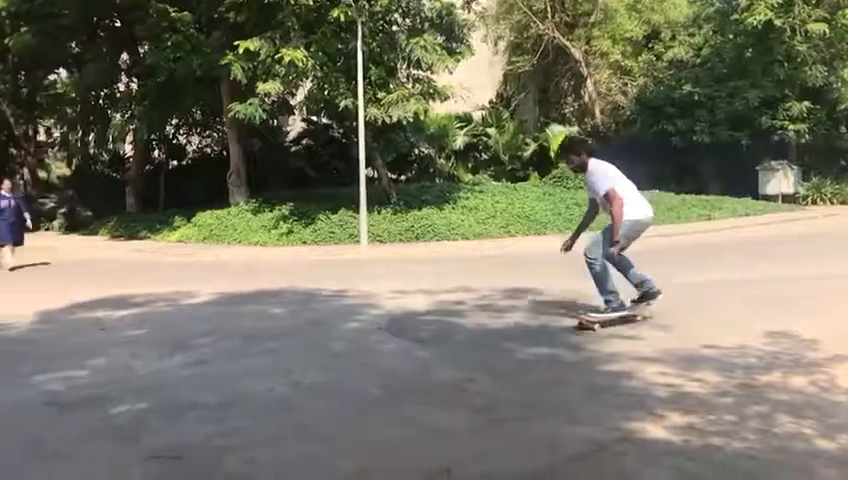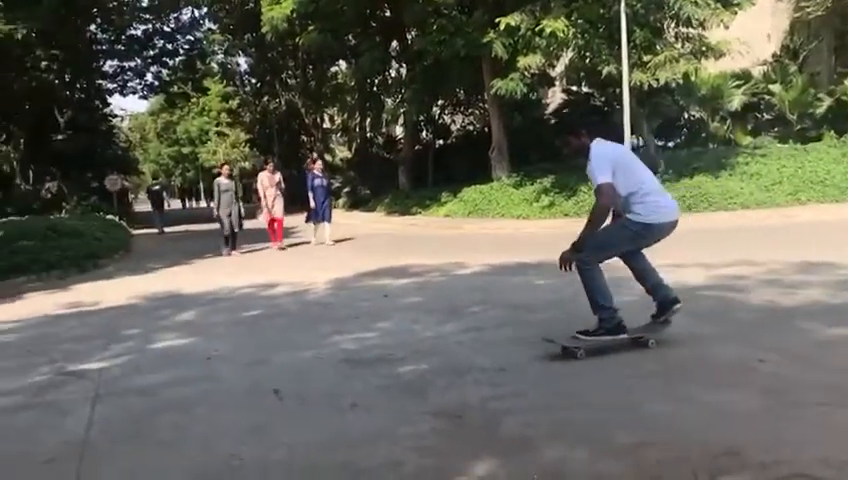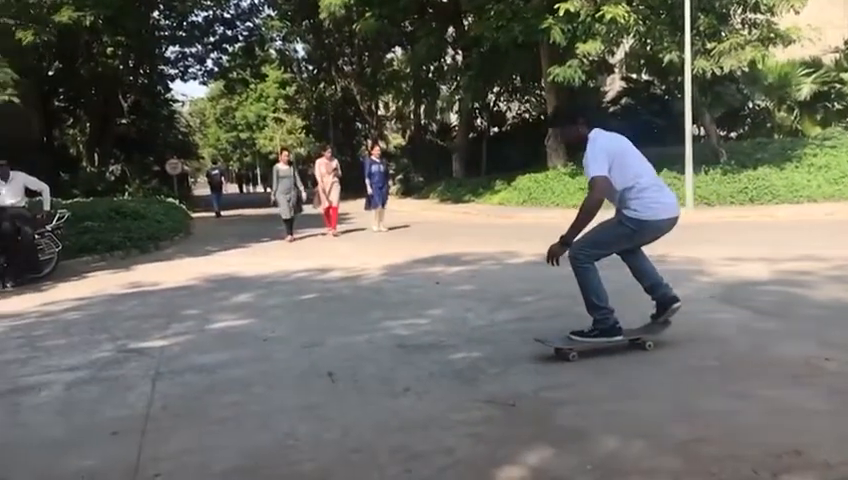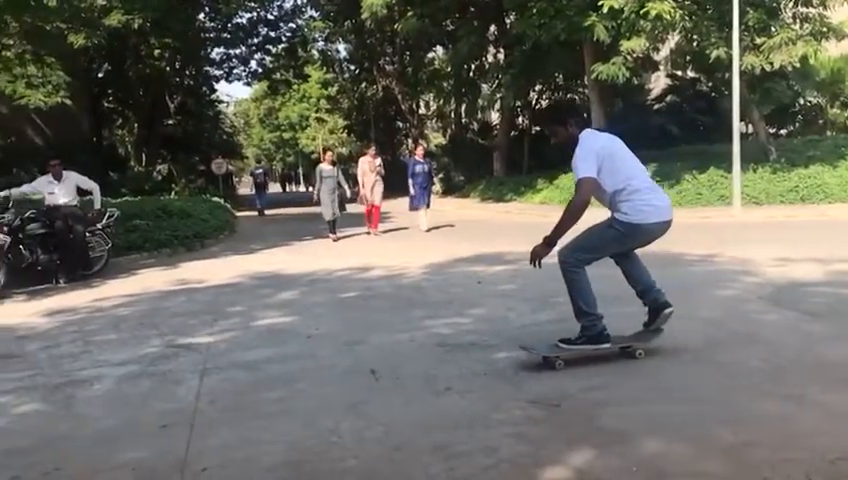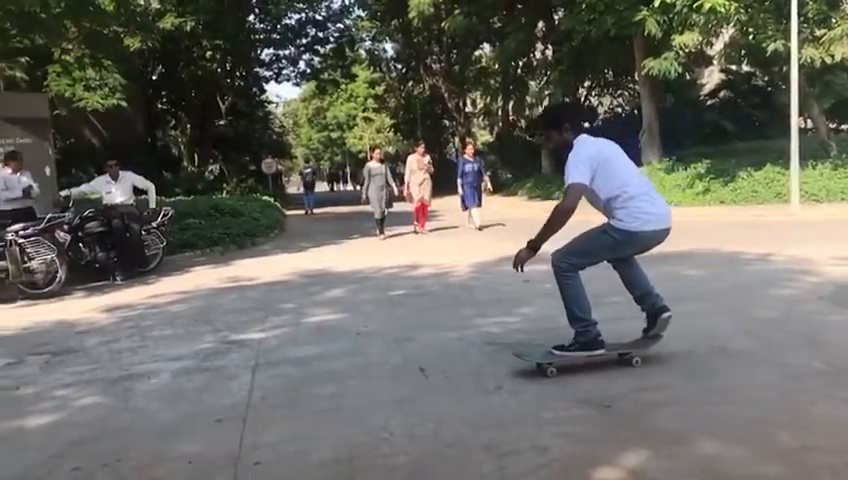
dt=1s
person 1, frame 1
left shoulder: (596, 173)
right shoulder: (592, 174)
left elbow: (616, 203)
right elbow: (592, 210)
left wrist: (615, 241)
right wrist: (574, 237)
left hip: (633, 216)
right hip: (641, 215)
left knee: (592, 254)
right knee: (610, 253)
left ankle: (613, 304)
right ankle: (648, 288)
person 1, frame 2
left shoulder: (597, 158)
right shoulder: (610, 149)
left elbow: (604, 204)
left wrist: (576, 247)
right wrist: (613, 242)
left hip: (648, 219)
right hip: (668, 214)
left knee: (585, 257)
right knee: (624, 247)
left ankle: (610, 324)
right ankle: (665, 299)
person 1, frame 3
left shoulder: (595, 148)
right shoulder: (610, 139)
left elbow: (596, 197)
left wrist: (565, 241)
right wrist: (617, 228)
left hip: (646, 215)
right hip: (669, 210)
left knee: (580, 254)
right knee: (624, 244)
left ankle: (606, 325)
right ankle: (665, 297)
person 1, frame 4
left shoulder: (585, 148)
right shoulder: (605, 139)
left elbow: (581, 199)
left wrist: (548, 242)
left hip: (638, 218)
right hip: (662, 213)
left knee: (570, 258)
right knee: (618, 248)
left ankle: (593, 332)
right ankle: (656, 303)
person 1, frame 5
left shoulder: (580, 154)
right shoulder: (602, 145)
left elbow: (568, 205)
left wrist: (532, 247)
left hip: (635, 225)
right hip: (660, 221)
left knee: (563, 262)
right knee: (617, 252)
left ankle: (587, 338)
right ankle: (655, 308)
